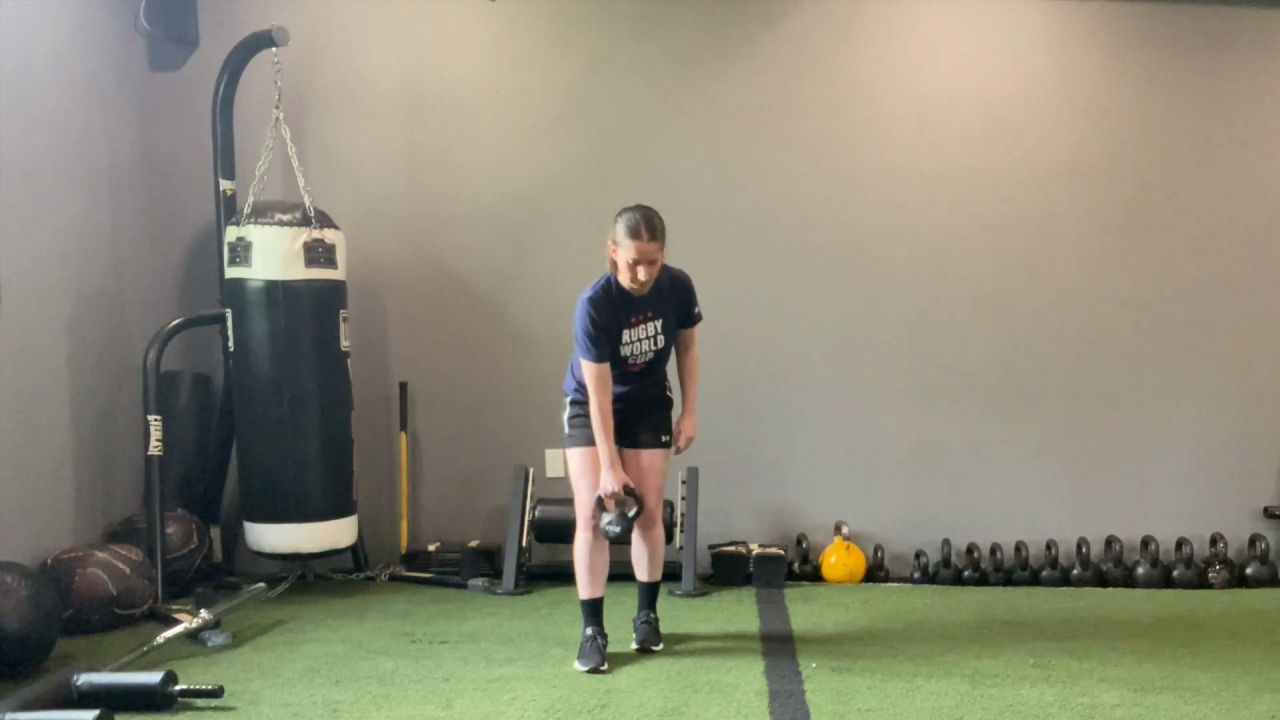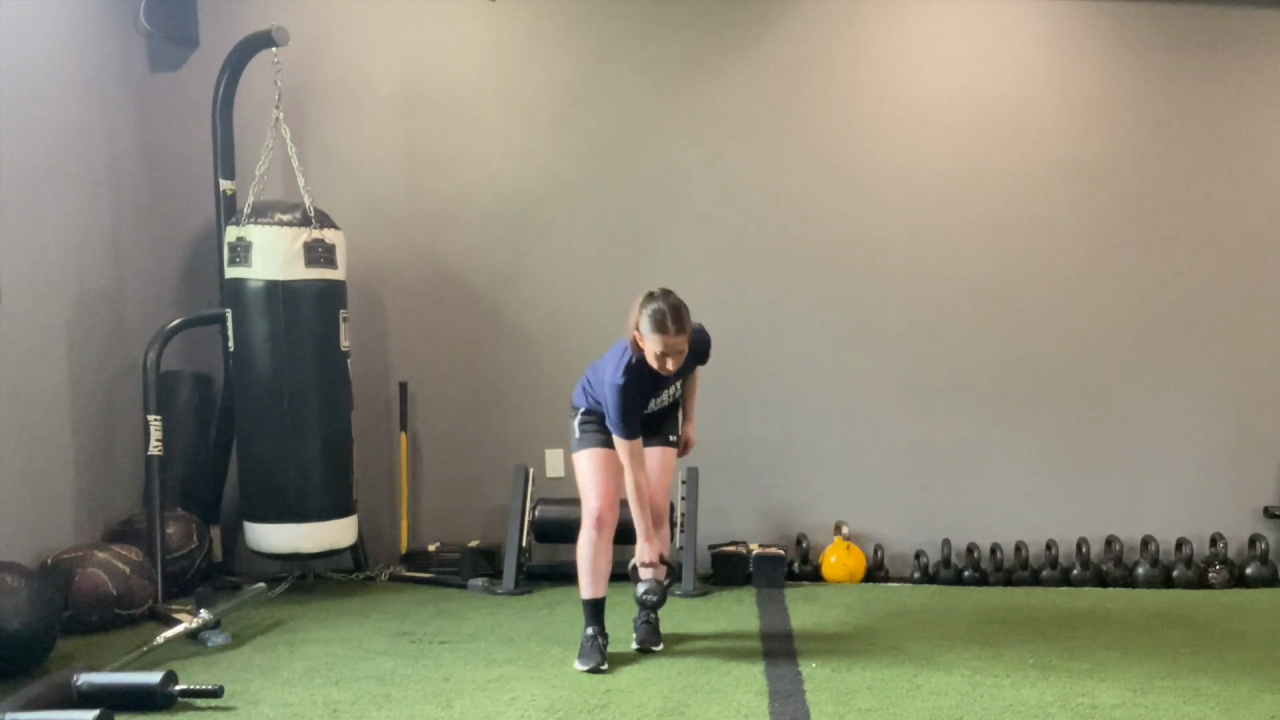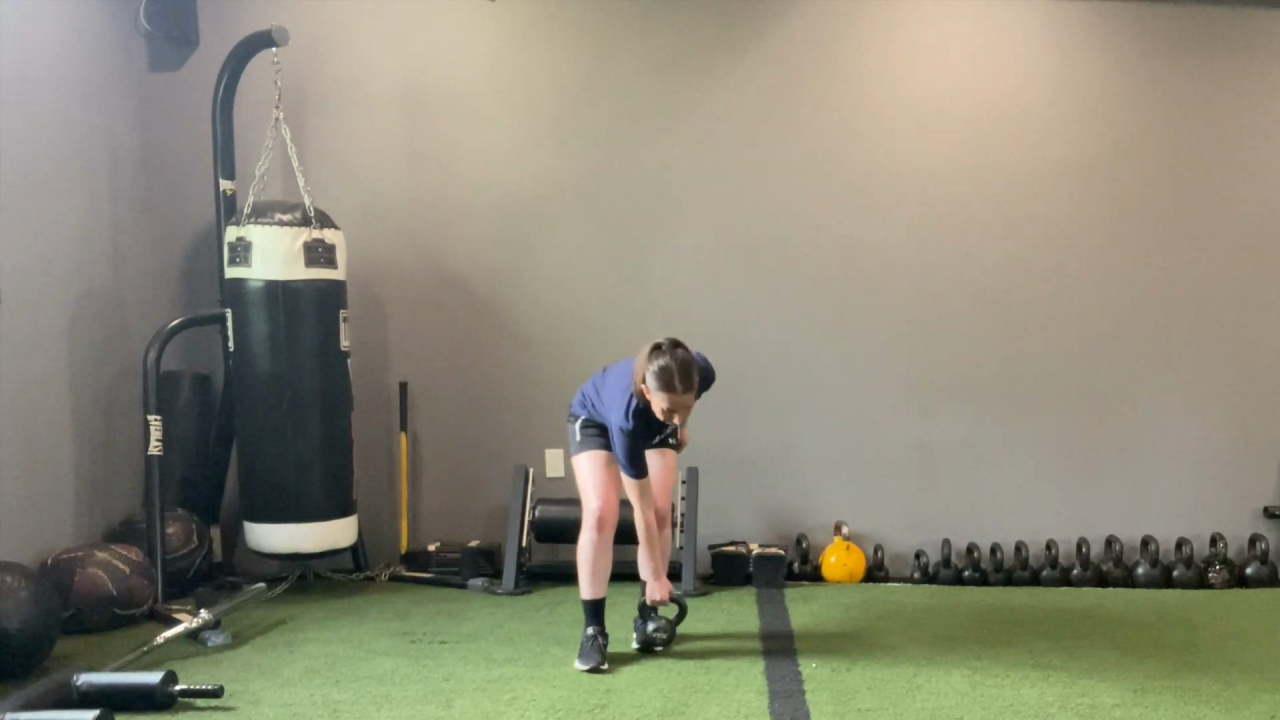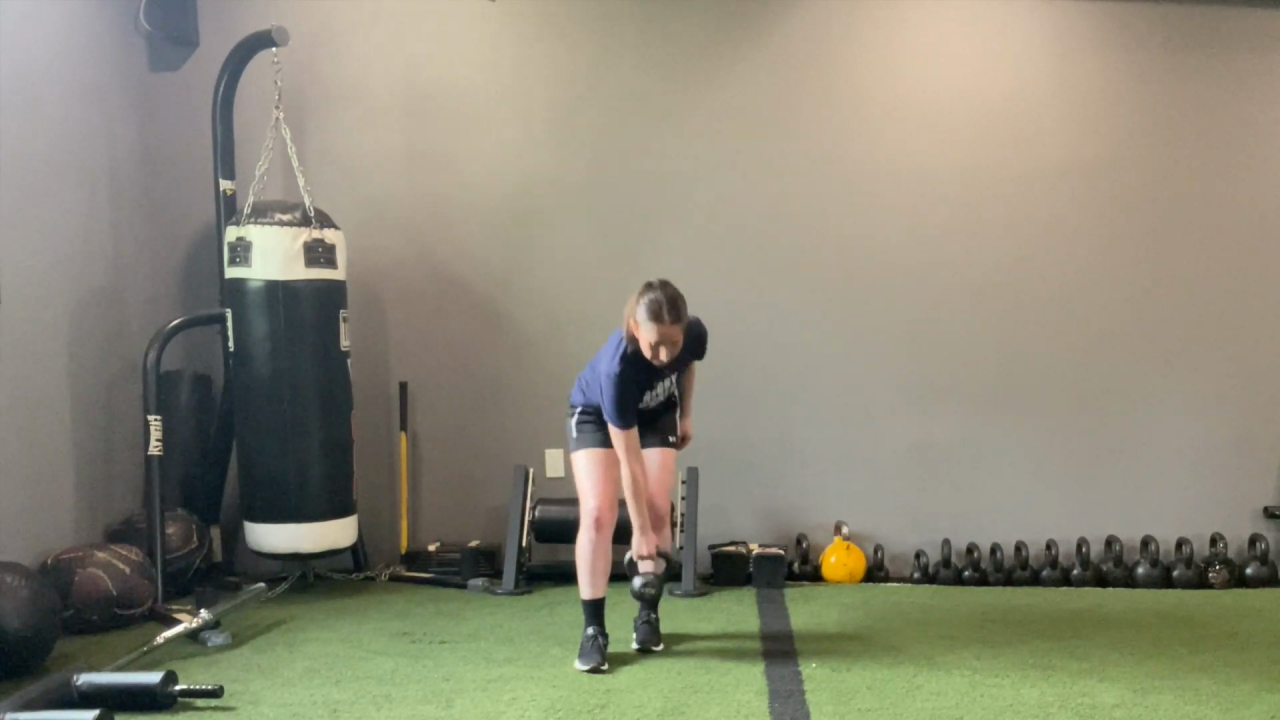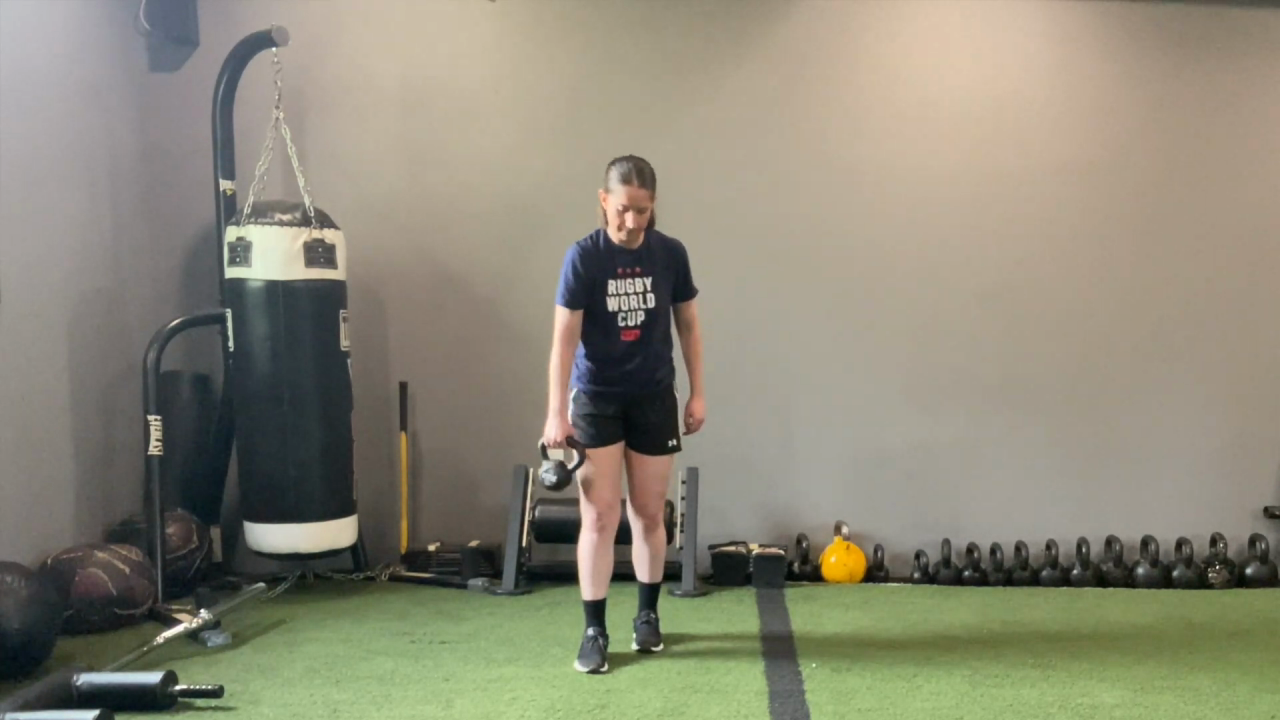
dt=1s
person 1, frame 1
left shoulder: (678, 286)
right shoulder: (594, 303)
left elbow: (687, 348)
right elbow: (599, 393)
left wrist: (689, 412)
right wrist: (608, 466)
left hip: (649, 405)
right hip: (588, 406)
left knee: (648, 510)
right knee: (593, 511)
left ankle: (647, 615)
right ankle: (593, 631)
person 1, frame 2
left shoulder: (698, 341)
right shoulder: (621, 377)
right elbow: (634, 470)
left wrist: (688, 421)
right wrist: (644, 538)
left hip: (657, 417)
right hip: (596, 416)
left knee: (657, 509)
right knee: (599, 513)
left ankle: (648, 616)
right ankle: (593, 631)
person 1, frame 3
left shoulder: (701, 373)
right shoulder: (628, 415)
right elbow: (641, 509)
left wrist: (681, 427)
right wrist: (656, 576)
left hip: (654, 428)
right hip: (594, 422)
left knee: (662, 510)
right knee: (600, 513)
right ankle: (593, 630)
person 1, frame 4
left shoulder: (695, 332)
right shoulder: (617, 366)
right elbow: (629, 463)
left wrist: (685, 414)
right wrist: (640, 532)
left hip: (655, 415)
right hip: (595, 416)
left knee: (659, 511)
right knee: (598, 515)
left ankle: (648, 616)
right ankle: (593, 631)
person 1, frame 5
left shoulder: (671, 254)
right shoulder: (584, 256)
left elbow: (688, 325)
right elbow: (564, 337)
left wrist: (697, 393)
right wrist: (557, 413)
left hip: (654, 398)
right hip: (596, 401)
left knee: (649, 515)
right knee: (599, 516)
left ankle: (647, 616)
right ankle: (594, 631)
